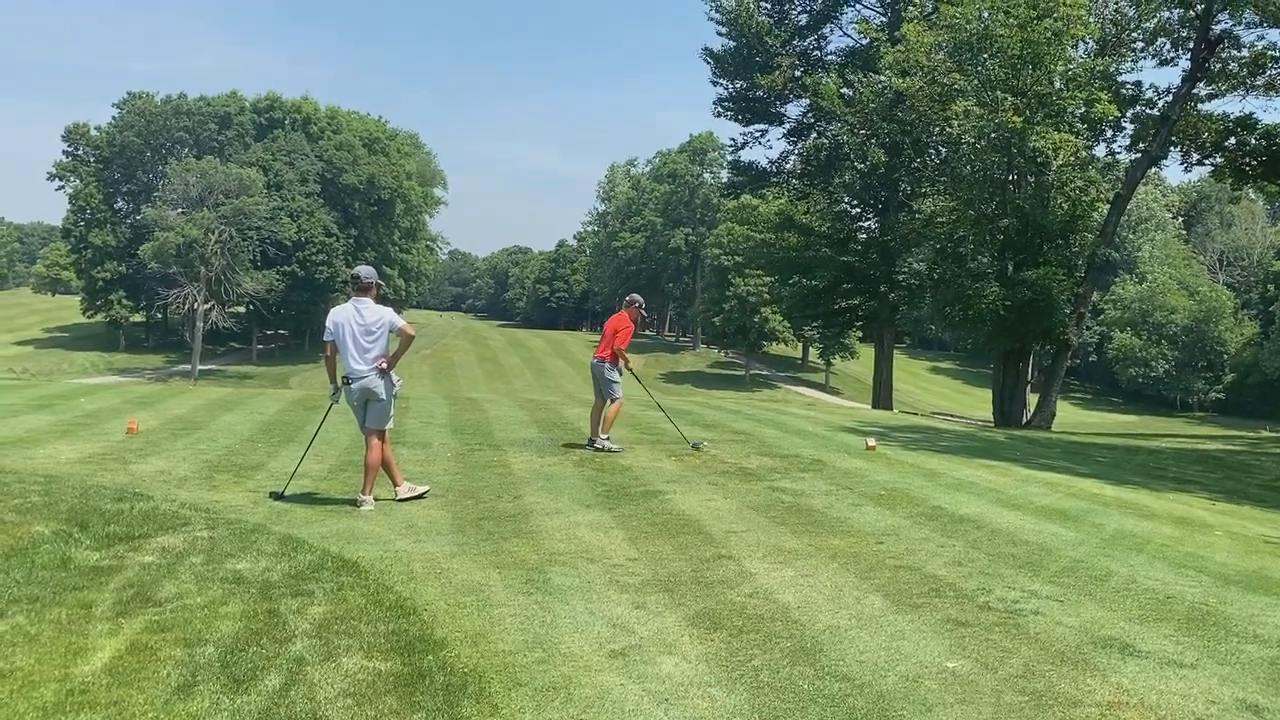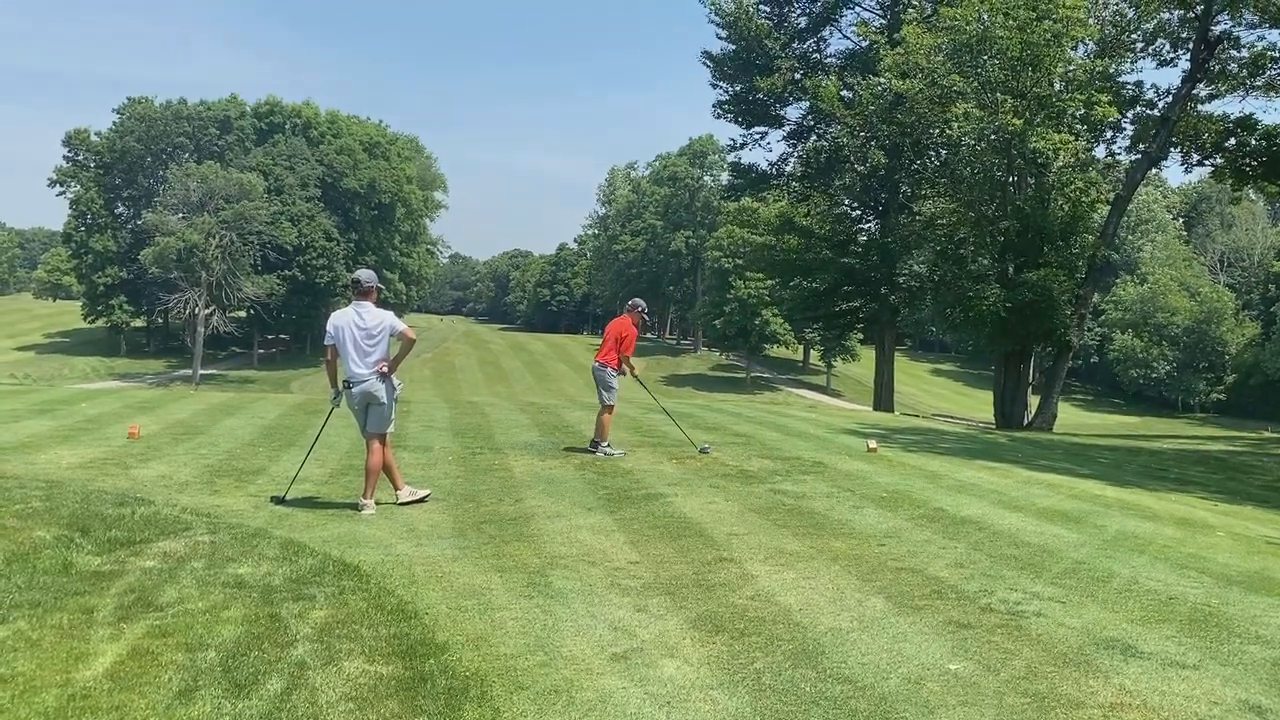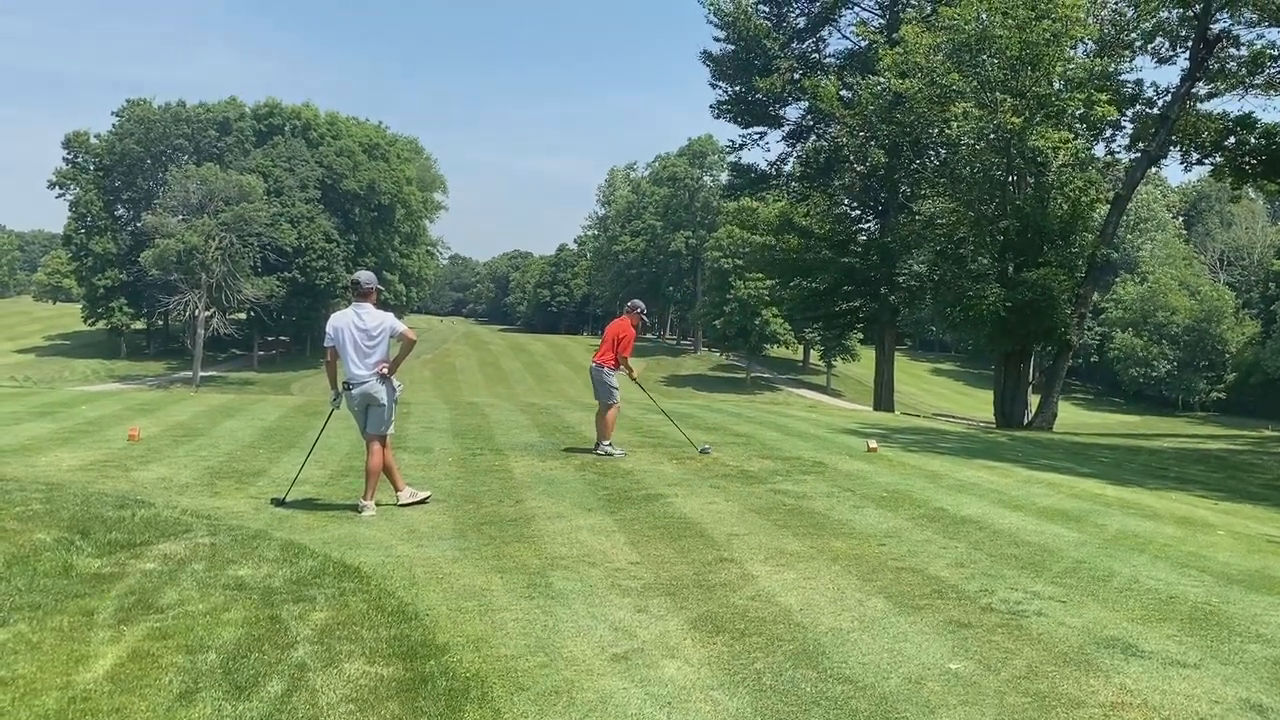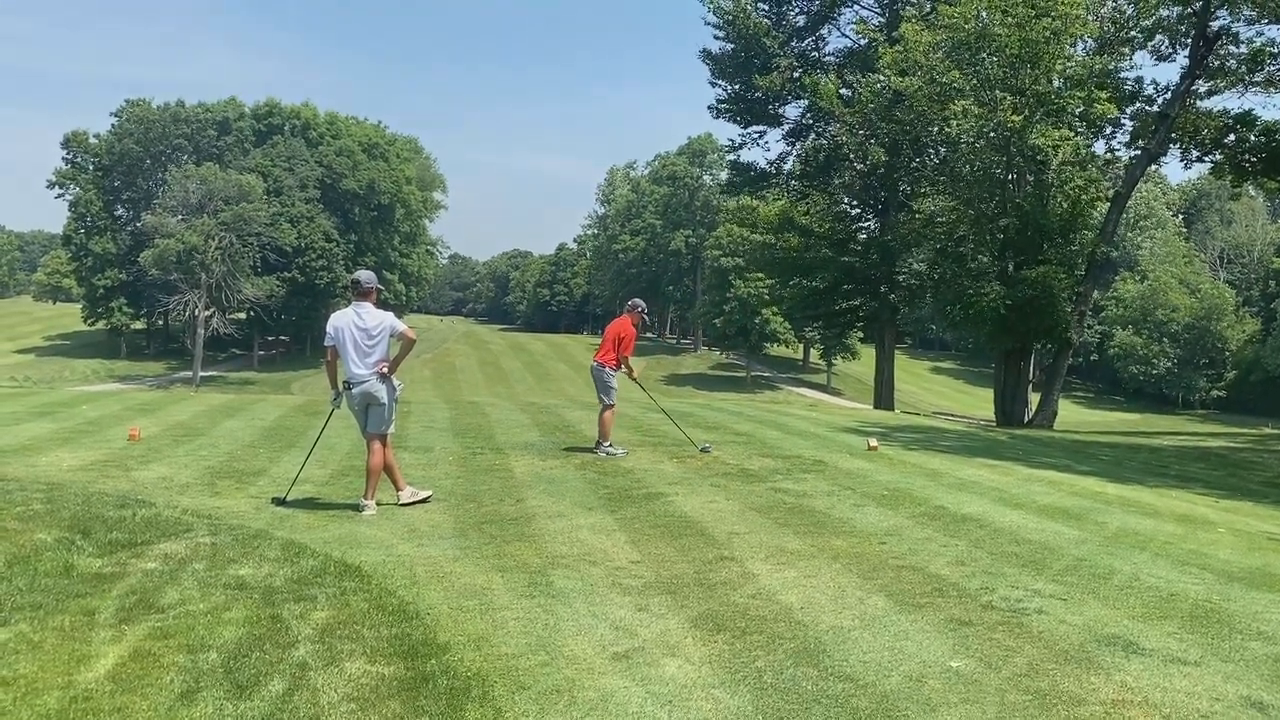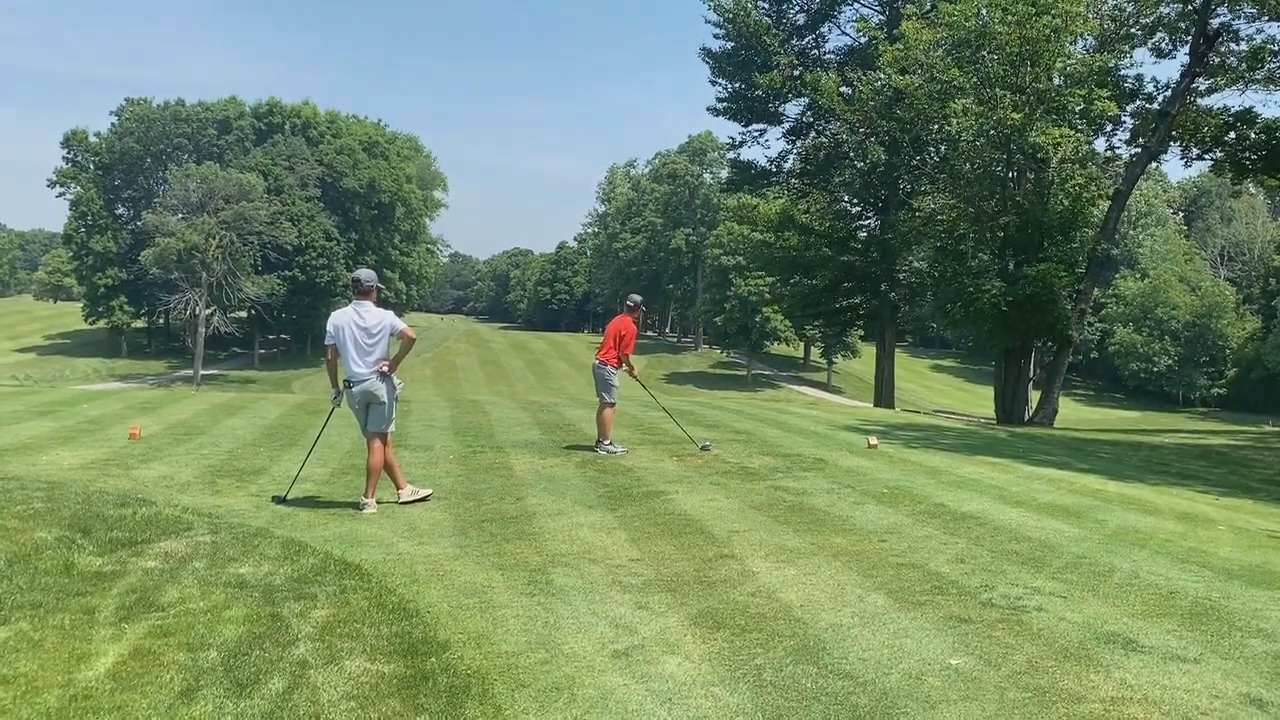
dt=0.4s
person 1, frame 1
left shoulder: (336, 314)
right shoulder: (383, 313)
left elbow: (329, 354)
right elbow: (410, 333)
left wrist: (333, 385)
right wrist: (393, 361)
left hip: (352, 384)
right hip: (379, 380)
left knee: (380, 437)
right knee: (375, 439)
left ankle: (400, 486)
right ankle: (366, 496)
person 1, frame 2
left shoulder: (336, 318)
right shoulder: (384, 317)
left elbow: (330, 358)
right elbow: (411, 337)
left wrist: (334, 389)
right wrist: (394, 364)
left hip: (353, 388)
right hip: (380, 384)
left knee: (381, 440)
right knee: (376, 442)
left ankle: (402, 490)
right ankle: (367, 500)
person 1, frame 3
left shoulder: (336, 319)
right shoulder: (384, 318)
left elbow: (330, 359)
right elbow: (411, 338)
left wrist: (334, 390)
right wrist: (394, 366)
left hip: (353, 389)
right hip: (379, 385)
left knee: (380, 442)
right knee: (376, 444)
left ankle: (402, 491)
right ankle: (367, 501)
person 1, frame 4
left shoulder: (336, 319)
right shoulder: (384, 317)
left elbow: (330, 359)
right elbow: (411, 337)
left wrist: (334, 389)
right wrist: (394, 365)
left hip: (353, 388)
right hip: (380, 384)
left knee: (381, 441)
right knee: (377, 443)
left ankle: (403, 490)
right ankle: (368, 501)
person 1, frame 5
left shoulder: (336, 317)
right shoulder: (384, 316)
left elbow: (330, 358)
right elbow: (411, 336)
left wrist: (335, 388)
right wrist: (394, 364)
left hip: (353, 387)
right hip: (380, 383)
left knee: (381, 440)
right knee: (378, 442)
left ankle: (403, 488)
right ankle: (368, 499)
person 2, frame 1
left shoulder: (614, 318)
right shoulder: (627, 324)
right elbow: (618, 348)
left wrist: (616, 363)
right wrist: (627, 362)
left hip: (597, 361)
right hip: (606, 364)
left knee: (600, 402)
right knee: (616, 401)
left ankle: (594, 439)
right ankle: (603, 438)
person 2, frame 2
left shoulder: (615, 322)
right shoulder: (631, 330)
right elbow: (624, 355)
left wrist: (619, 367)
right wrist: (633, 369)
left hip: (598, 365)
right hip: (608, 369)
left knee: (605, 406)
right knee: (608, 407)
left ankle: (596, 441)
right ankle: (604, 446)
person 2, frame 3
left shoulder: (615, 323)
right shoulder: (629, 330)
right elbow: (622, 356)
left wrist: (619, 366)
right wrist: (631, 371)
left hip: (596, 365)
right hip: (605, 369)
left knee: (604, 406)
right knee: (613, 405)
left ankle: (600, 443)
right ankle: (605, 444)
person 2, frame 4
left shoulder: (616, 322)
right shoulder: (630, 330)
right elbow: (623, 356)
left wrist: (621, 367)
right wrist: (631, 371)
left hip: (598, 364)
right hip: (606, 368)
left knee: (605, 406)
right knee: (609, 407)
left ankle: (601, 442)
right ankle: (605, 446)
person 2, frame 5
left shoulder: (617, 320)
right shoulder: (630, 328)
right elbow: (624, 354)
left wrist: (625, 366)
right wrist: (632, 369)
left hip: (599, 362)
right hip: (608, 367)
left knee: (604, 404)
right knee: (609, 405)
left ankle: (601, 440)
right ankle: (606, 444)
